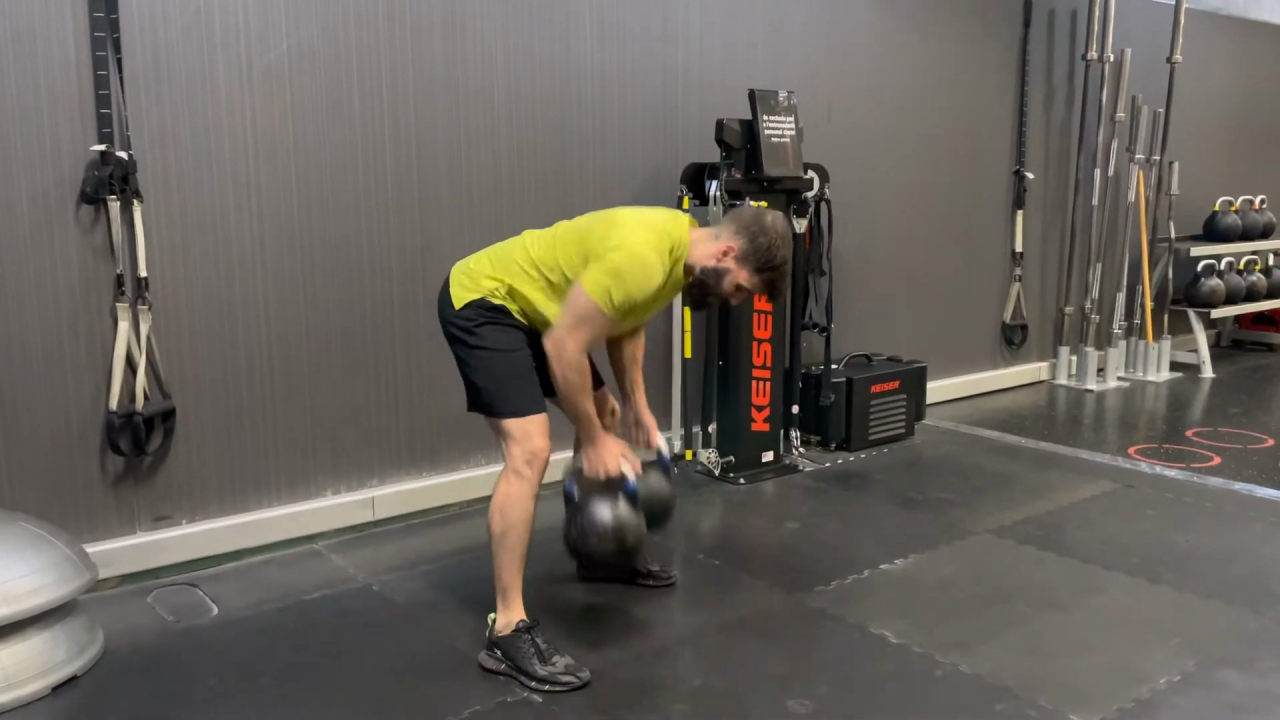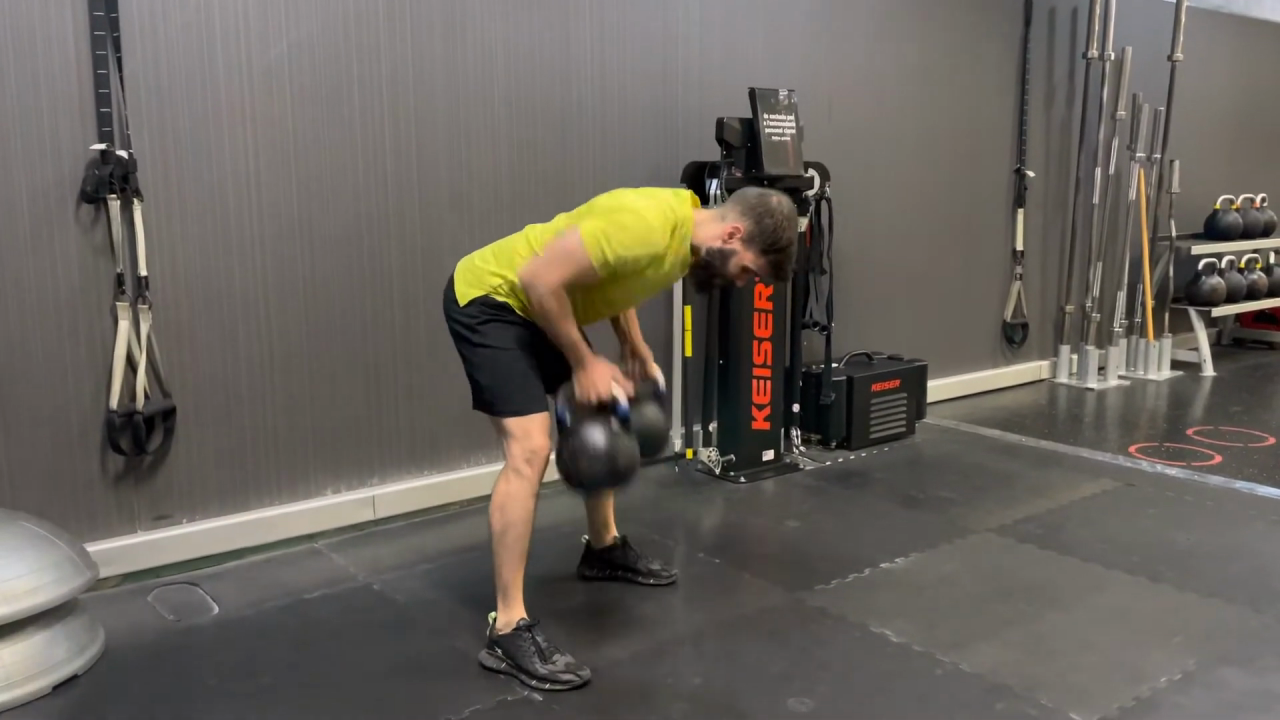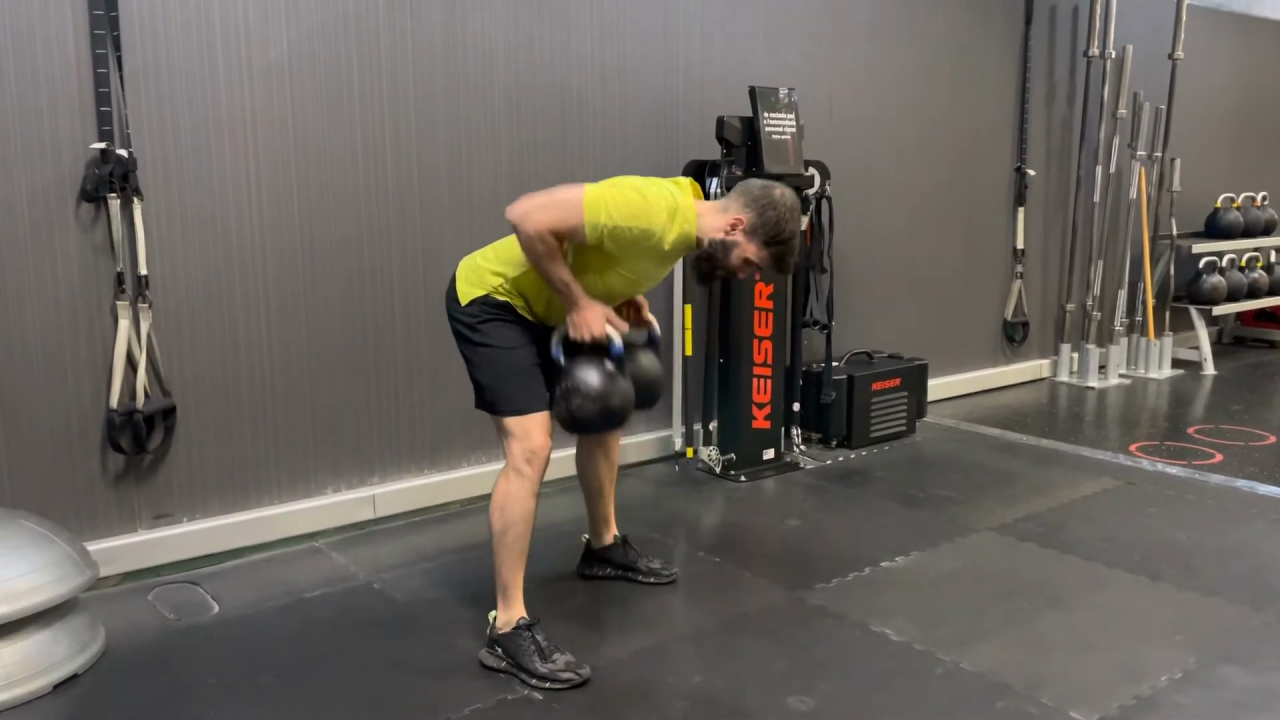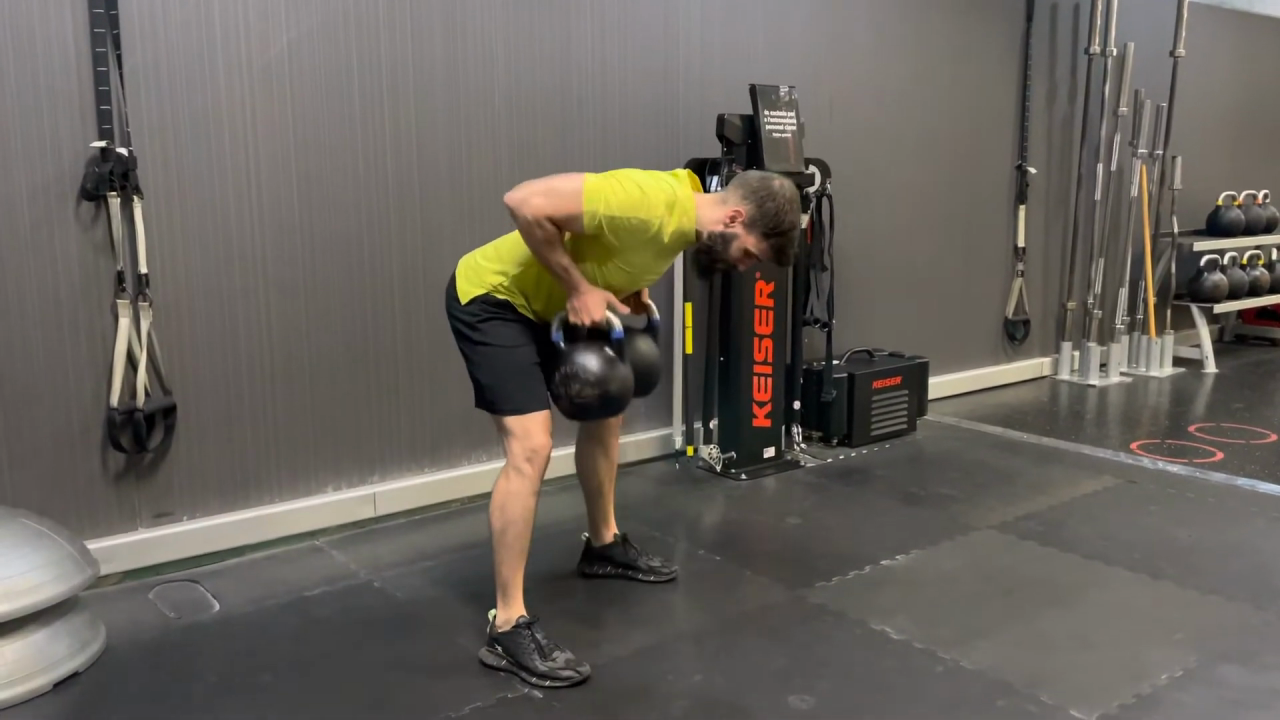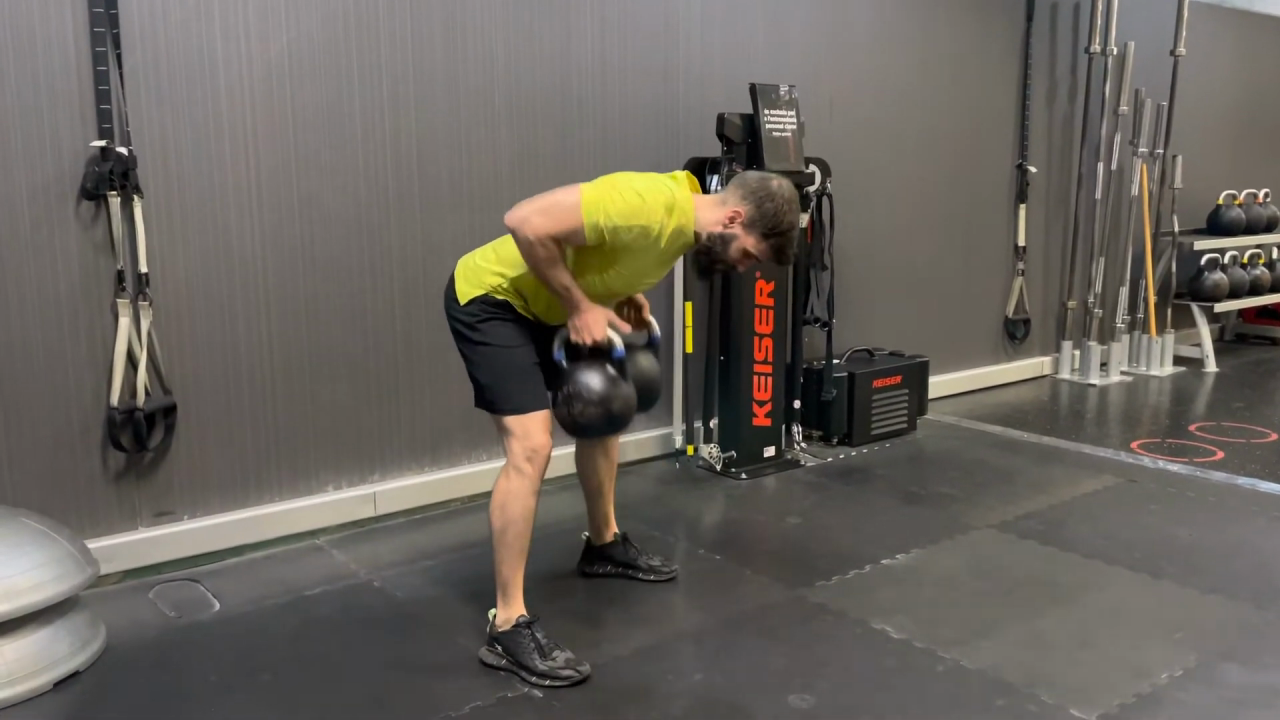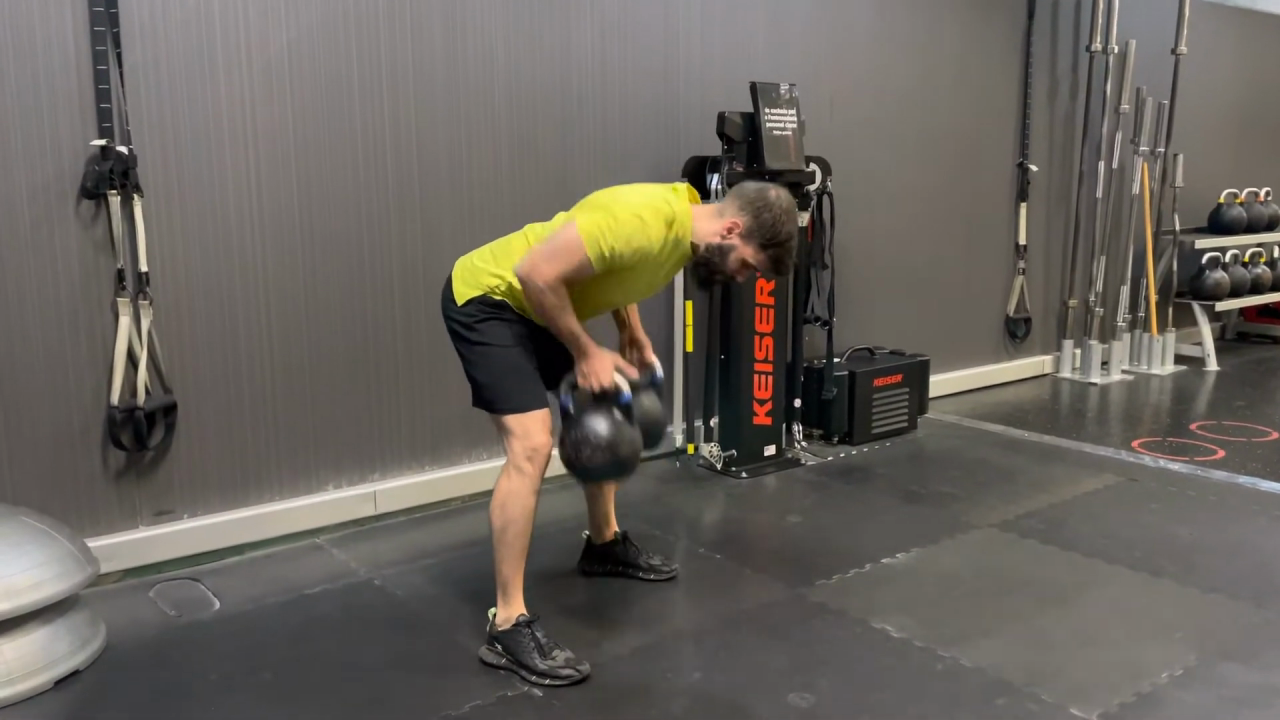
dt=0.1s
person 1, frame 1
left shoulder: (681, 252)
right shoulder: (641, 256)
left elbow: (626, 323)
right elbow: (563, 347)
left wrist: (639, 411)
right wrist: (593, 442)
left hip: (530, 306)
right hip: (481, 302)
left knee: (607, 415)
right knee: (530, 451)
right ankle: (508, 631)
person 1, frame 2
left shoulder: (684, 230)
right shoulder: (649, 225)
right elbow: (538, 279)
left wrist: (637, 354)
right wrist: (584, 365)
left hip: (534, 304)
right hip: (489, 298)
right knee: (530, 449)
left ankle: (603, 547)
right ankle: (508, 629)
person 1, frame 3
left shoulder: (686, 221)
right shoulder: (649, 210)
right elbow: (526, 215)
left wrist: (630, 304)
right wrist: (577, 304)
left hip: (539, 302)
right hip: (491, 297)
right knee: (532, 447)
left ankle: (603, 545)
right ankle: (508, 628)
person 1, frame 4
left shoulder: (687, 210)
right shoulder: (647, 203)
right elbow: (525, 202)
left wrist: (631, 287)
right wrist: (577, 288)
left hip: (542, 300)
right hip: (491, 296)
left knee: (604, 411)
right knee: (531, 447)
left ankle: (603, 544)
right ankle: (508, 626)
person 1, frame 5
left shoulder: (686, 213)
right shoulder: (645, 207)
right elbow: (526, 222)
left wrist: (628, 299)
right wrist: (577, 306)
left hip: (542, 304)
right hip: (490, 296)
right knee: (531, 447)
left ankle: (603, 543)
right ankle: (508, 625)
person 1, frame 6
left shoulder: (686, 222)
right shoulder: (643, 225)
right elbow: (533, 270)
left wrist: (635, 338)
right wrist: (586, 352)
left hip: (536, 302)
right hip: (486, 296)
right knee: (532, 446)
left ankle: (604, 543)
right ankle: (508, 626)
